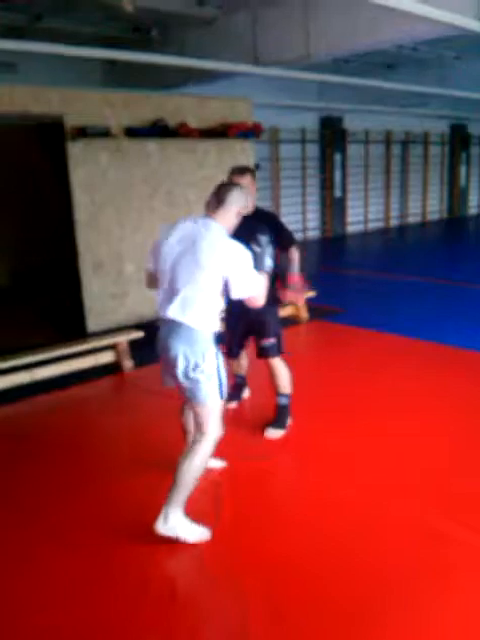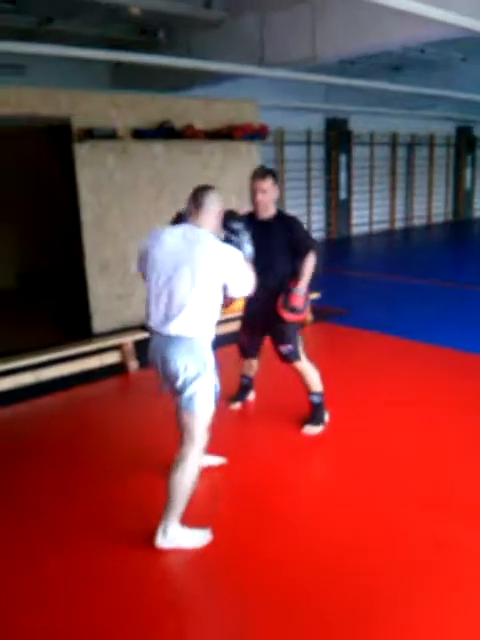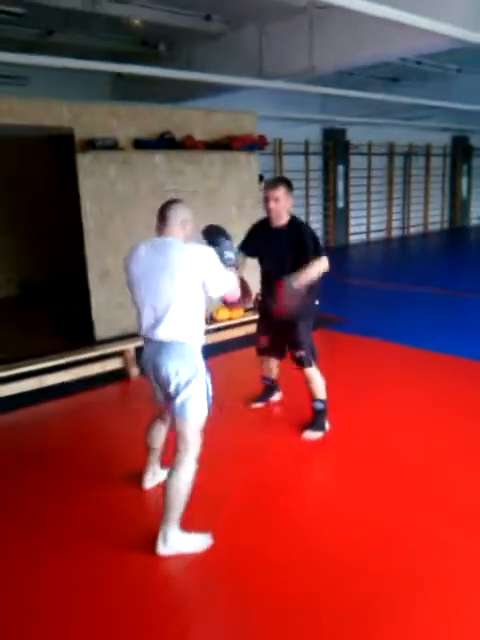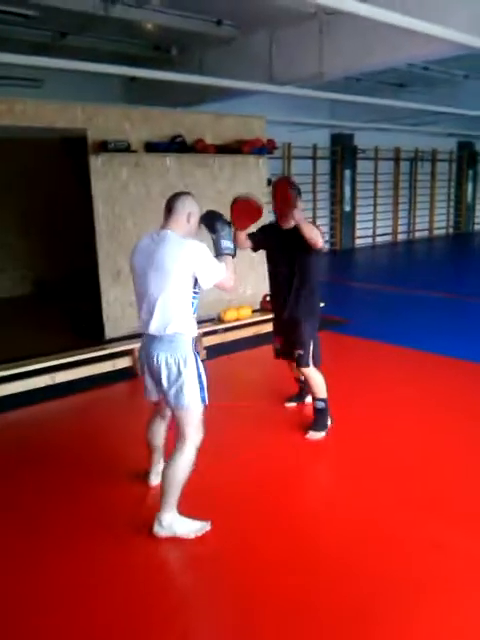
dt=0.2s
person 1, frame 1
left shoulder: (174, 232)
right shoulder: (232, 250)
left elbow: (153, 281)
right elbow: (256, 299)
right wrist: (264, 258)
left hip: (167, 332)
right hip: (195, 340)
left knee: (192, 397)
right knee: (210, 430)
left ankle: (194, 461)
right ankle: (172, 515)
person 1, frame 2
left shoulder: (157, 239)
right shoulder: (224, 254)
right elbow: (247, 288)
right wrist: (244, 248)
left hip: (159, 343)
right hip: (192, 350)
left knee: (187, 402)
right knee: (196, 440)
left ankle: (190, 459)
right ankle: (169, 529)
person 1, frame 3
left shoulder: (136, 256)
right shoulder: (198, 253)
right elbow: (233, 293)
left hip: (152, 351)
right hip: (183, 355)
left knee: (167, 412)
right knee: (189, 447)
left ankle: (152, 472)
right ankle: (169, 536)
person 1, frame 4
left shoulder: (142, 246)
right shoulder: (191, 249)
right elbow: (227, 282)
right wrist: (224, 241)
left hip: (150, 345)
right hip: (176, 348)
left knee: (163, 409)
right knee: (190, 437)
left ankle: (157, 468)
right ankle: (167, 517)
person 2, frame 1
left shoulder: (268, 220)
left elbow: (291, 248)
left wrist: (293, 271)
left hip: (263, 299)
right hip: (234, 299)
left knee: (272, 356)
right knee: (234, 350)
left ankle: (283, 412)
right ankle: (239, 387)
person 2, frame 2
left shoulder: (289, 224)
right shoulder: (244, 224)
left elbow: (309, 255)
left wrist: (301, 286)
left hip: (281, 302)
right hip: (255, 301)
left knee: (296, 358)
right knee: (249, 350)
left ankle: (319, 410)
right ankle: (246, 387)
person 2, frame 3
left shoulder: (302, 231)
right shoulder: (259, 230)
left elbow: (322, 263)
right elbow: (243, 255)
left wrist: (297, 280)
left hip: (297, 309)
right hip: (269, 305)
left knee: (306, 364)
right knee: (267, 351)
left ankle: (321, 417)
right ankle: (271, 388)
person 2, frame 4
left shoulder: (305, 230)
right shoulder: (270, 231)
left elbow: (319, 242)
right elbow: (243, 244)
left wrist: (296, 218)
right wrist: (239, 226)
left hip: (303, 308)
right hip: (280, 305)
left knee: (306, 364)
right knee: (287, 354)
left ankle: (323, 415)
right ankle: (304, 391)
